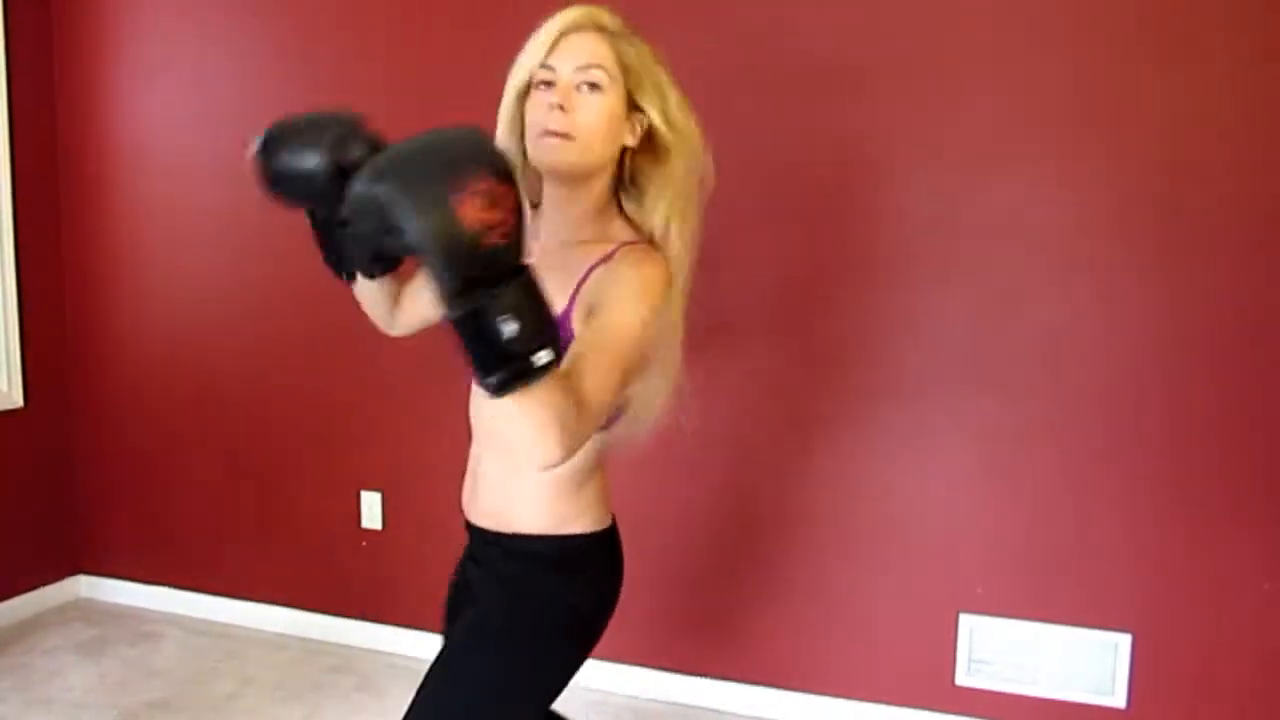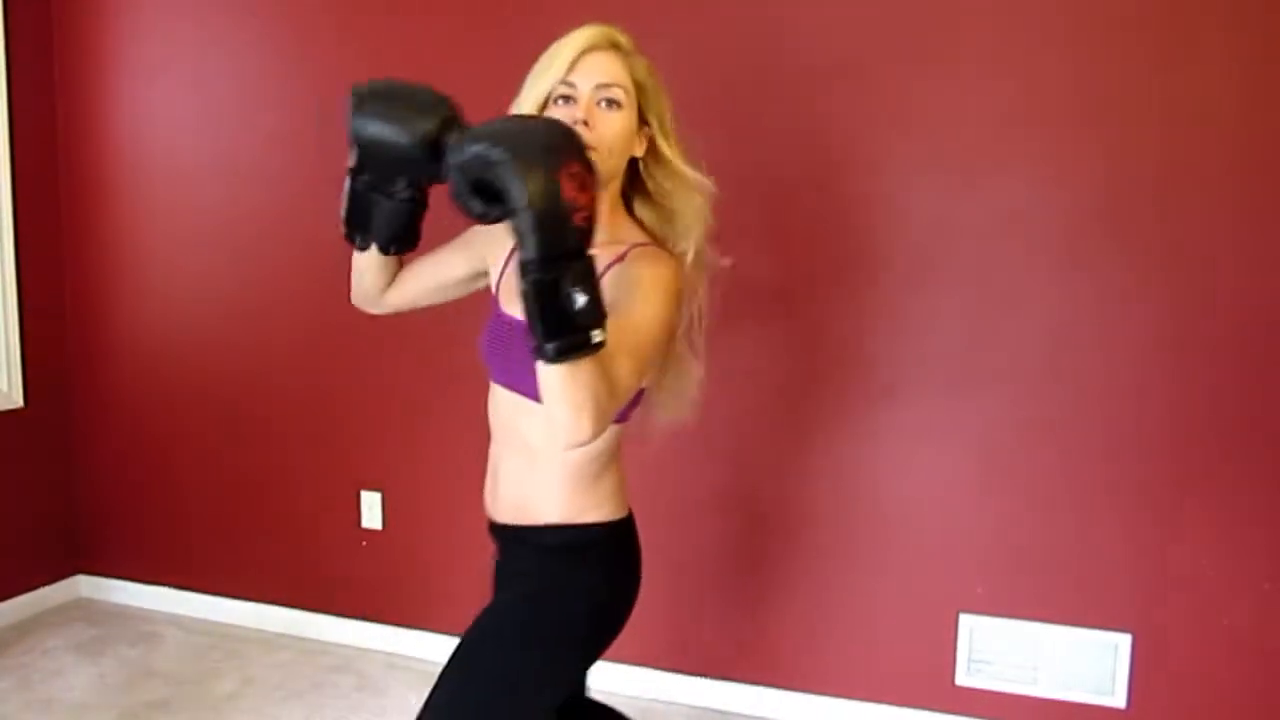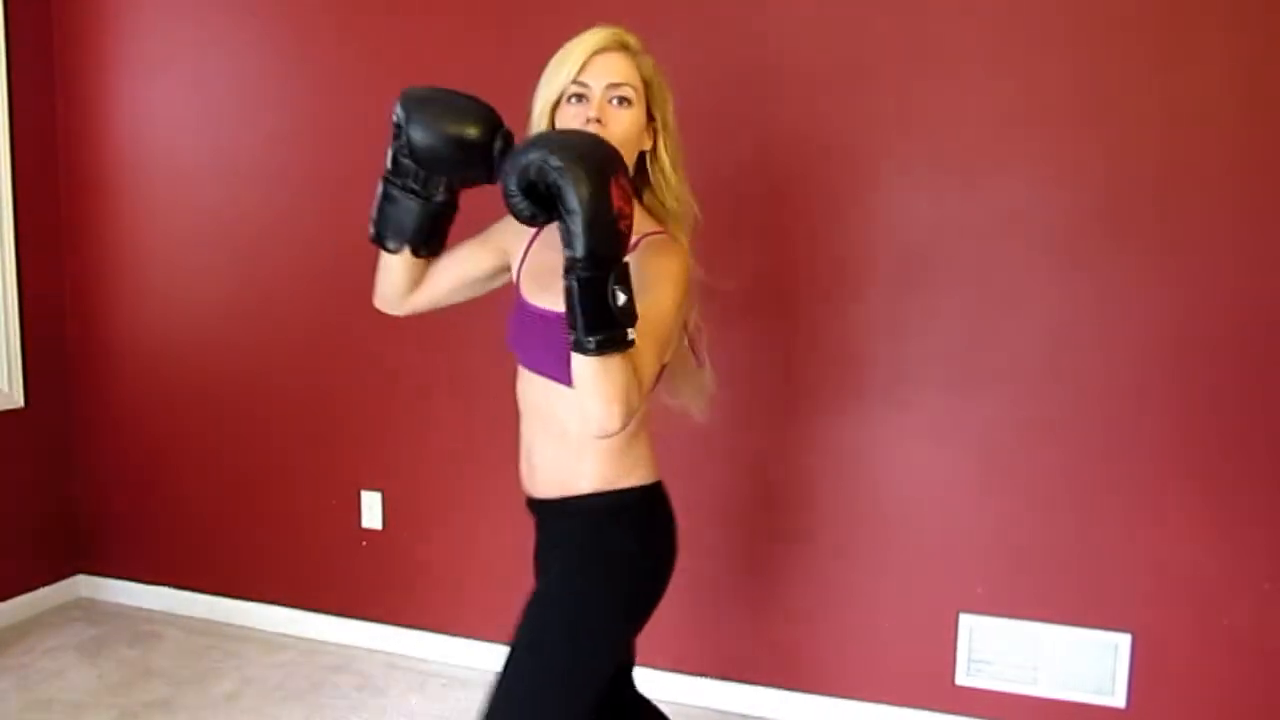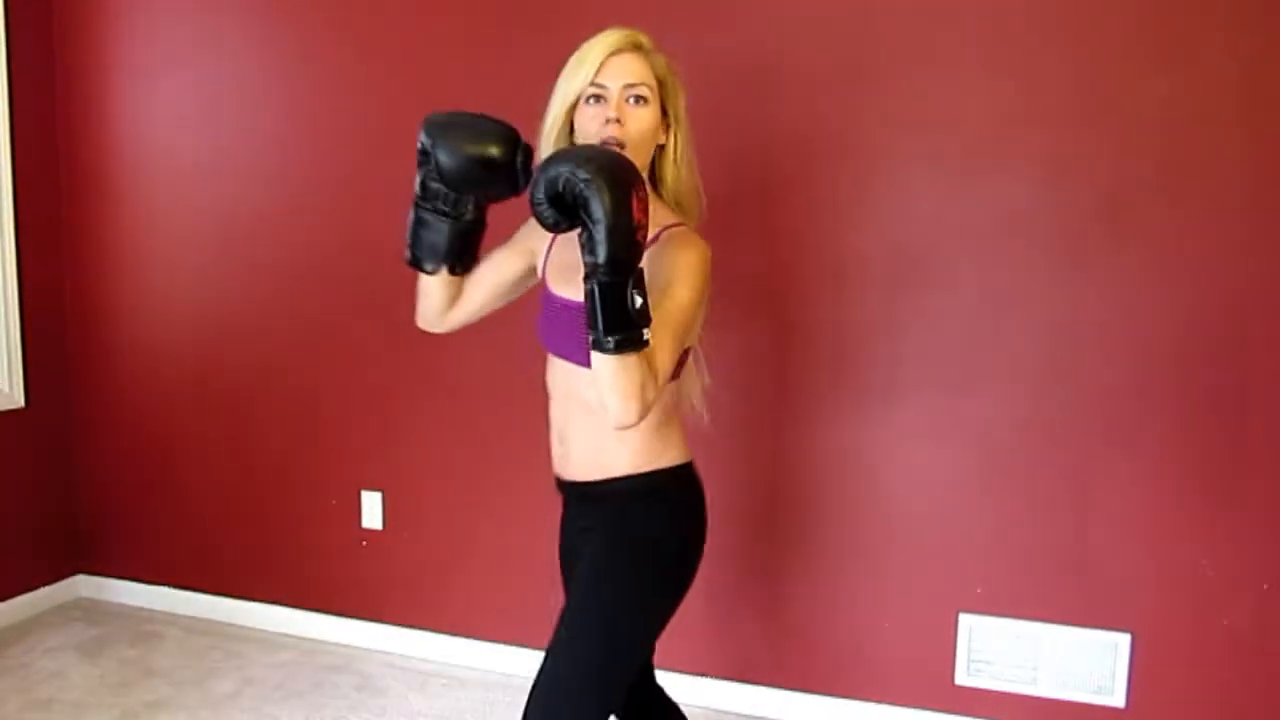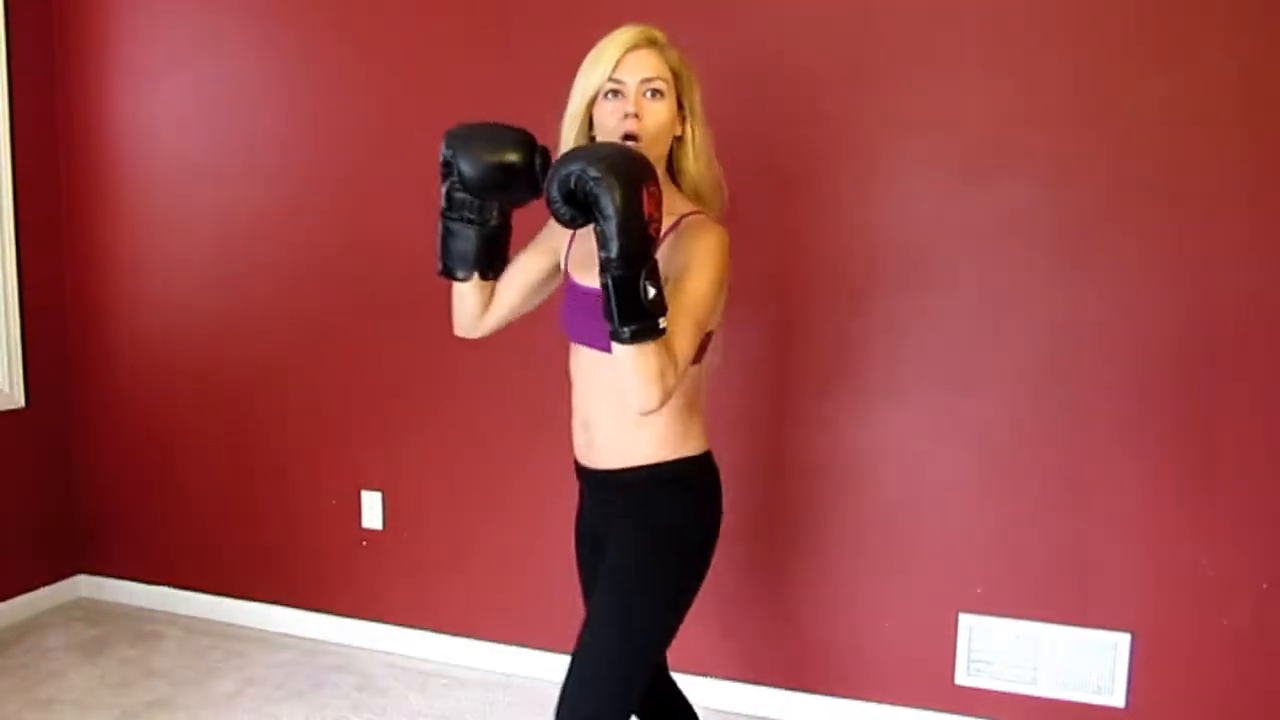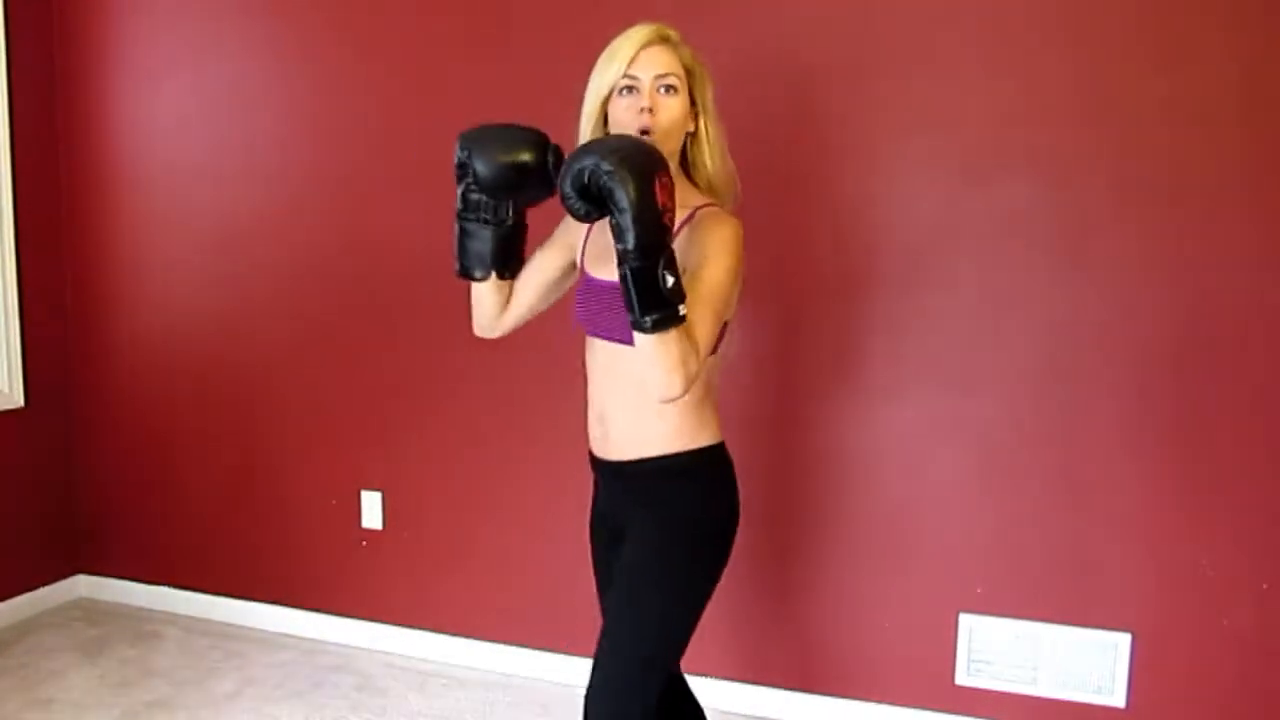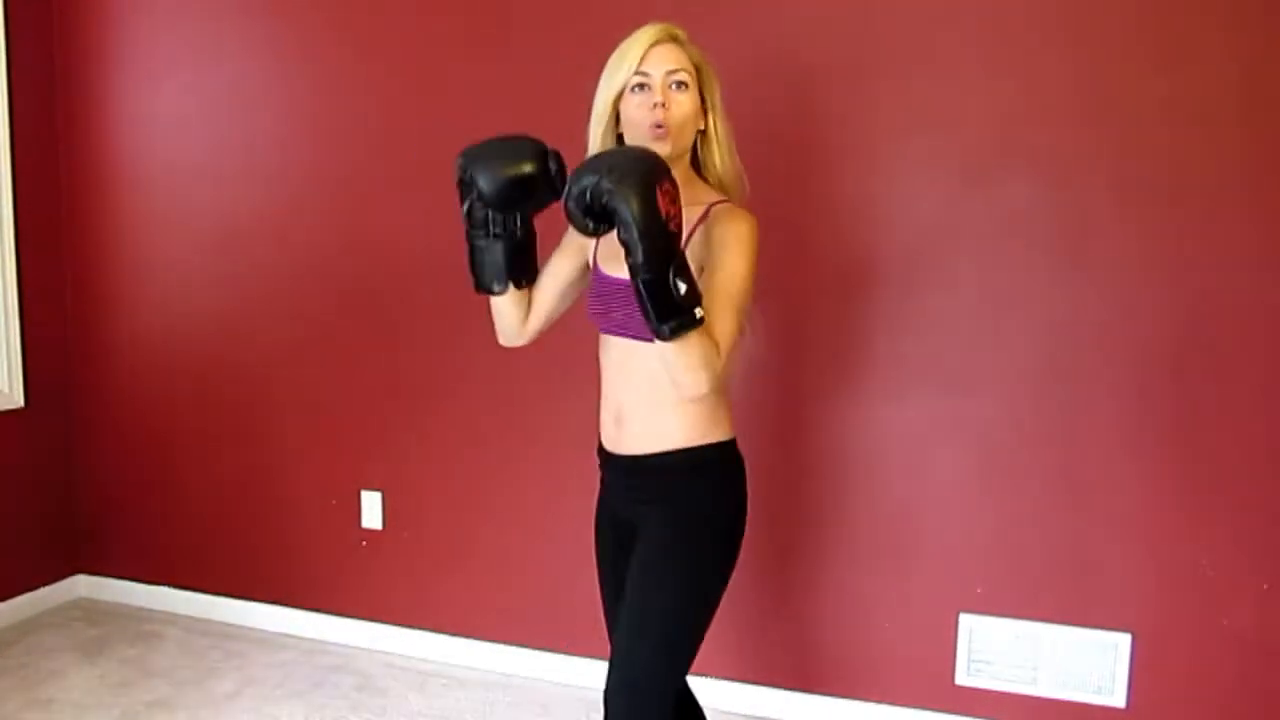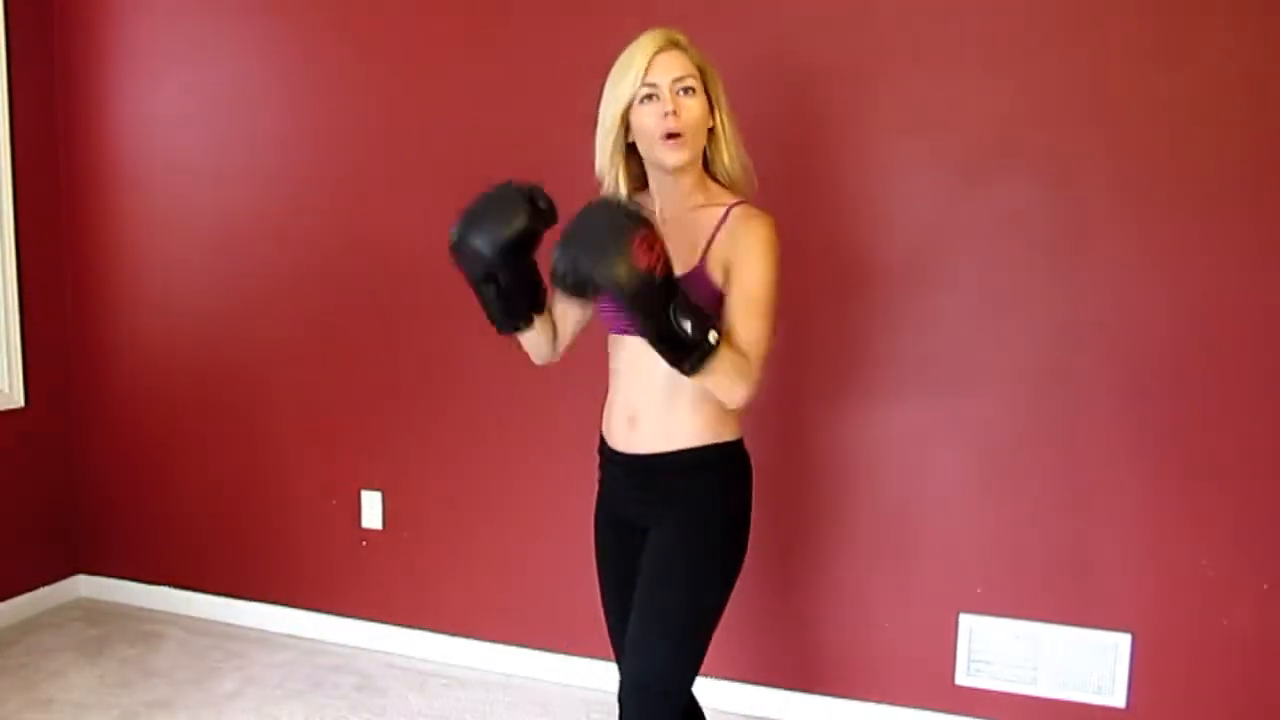
dt=0.1s
person 1, frame 1
left shoulder: (637, 272)
right shoulder: (506, 232)
left elbow: (554, 441)
right elbow: (398, 315)
left wrist: (492, 289)
right wrist: (351, 231)
left hip: (551, 571)
right hip: (494, 549)
person 1, frame 2
left shoulder: (648, 273)
right shoulder: (511, 235)
left elbow: (579, 422)
right elbow: (373, 295)
left wrist: (554, 270)
right wrist: (390, 186)
left hip: (576, 565)
right hip: (525, 549)
person 1, frame 3
left shoulder: (659, 258)
right shoulder: (529, 231)
left elbow: (610, 411)
right elbow: (396, 295)
left wrist: (594, 258)
right wrist: (421, 181)
left hip: (615, 532)
right hip: (561, 521)
person 1, frame 4
left shoulder: (678, 250)
right shoulder: (553, 232)
left elbow: (627, 404)
right elbow: (438, 312)
left wrist: (613, 263)
right wrist: (448, 201)
left hip: (649, 513)
right hip: (587, 509)
person 1, frame 5
left shoulder: (698, 238)
right shoulder: (573, 225)
left elbow: (649, 389)
right elbow: (472, 319)
left wrist: (627, 255)
right wrist: (474, 208)
left hip: (668, 499)
right hip: (600, 494)
person 1, frame 6
left shoulder: (712, 229)
right shoulder: (588, 221)
left elbow: (672, 377)
right elbow: (492, 319)
left wrist: (644, 245)
right wrist: (490, 207)
left hip: (684, 491)
right hip: (614, 488)
person 1, frame 7
left shoulder: (726, 224)
right shoulder: (599, 221)
left elbow: (700, 371)
right elbow: (515, 325)
left wrist: (659, 251)
right wrist: (499, 223)
left hip: (696, 486)
right hip: (619, 482)
person 1, frame 8
left shoulder: (744, 227)
right shoulder: (609, 224)
left elbow: (737, 382)
right elbow: (546, 345)
left wrist: (657, 298)
right wrist: (504, 269)
left hip: (701, 486)
right hip: (621, 481)
